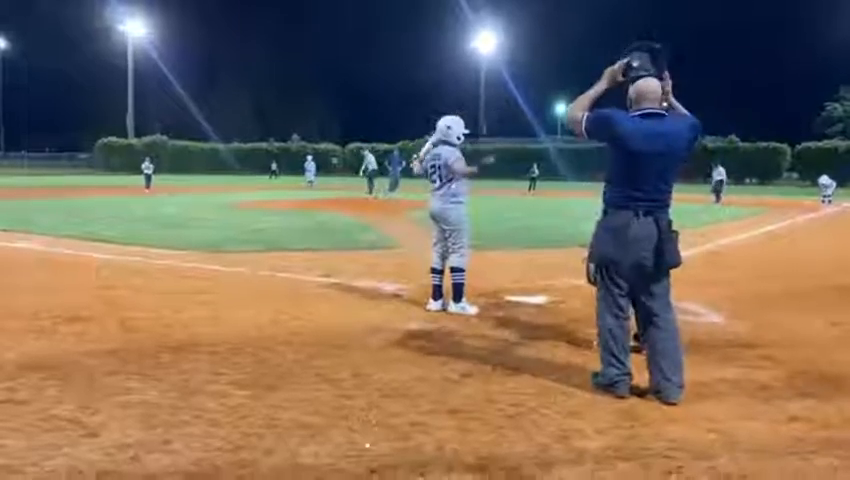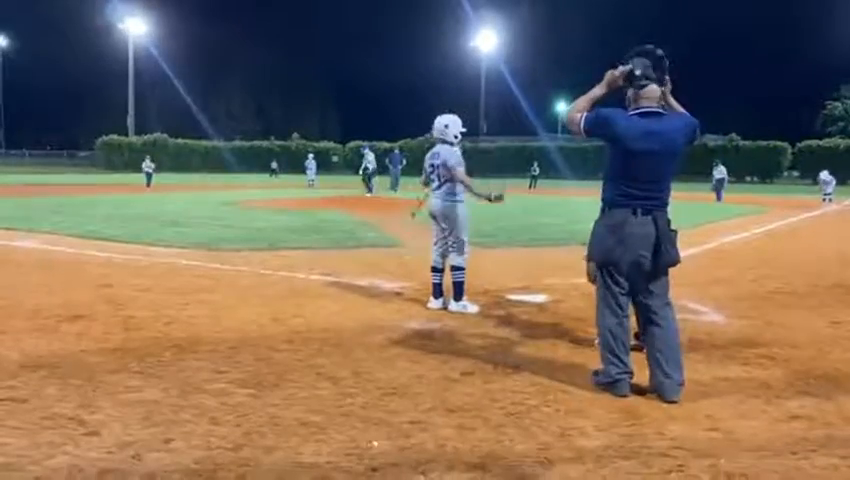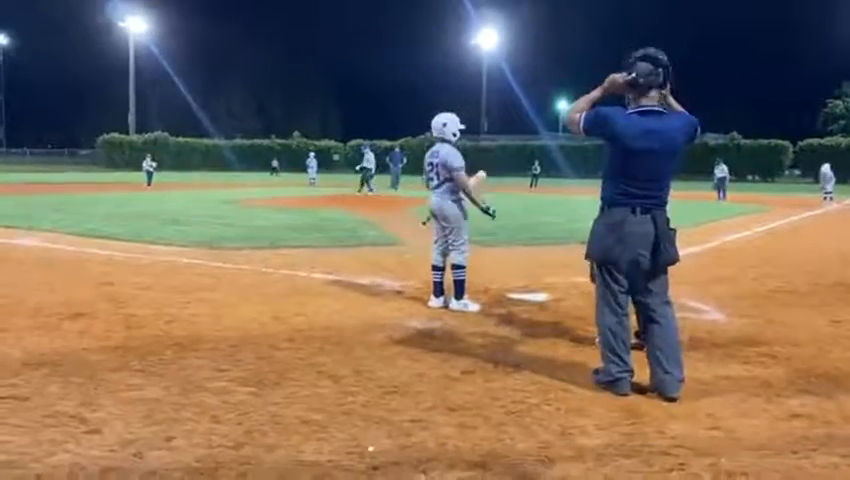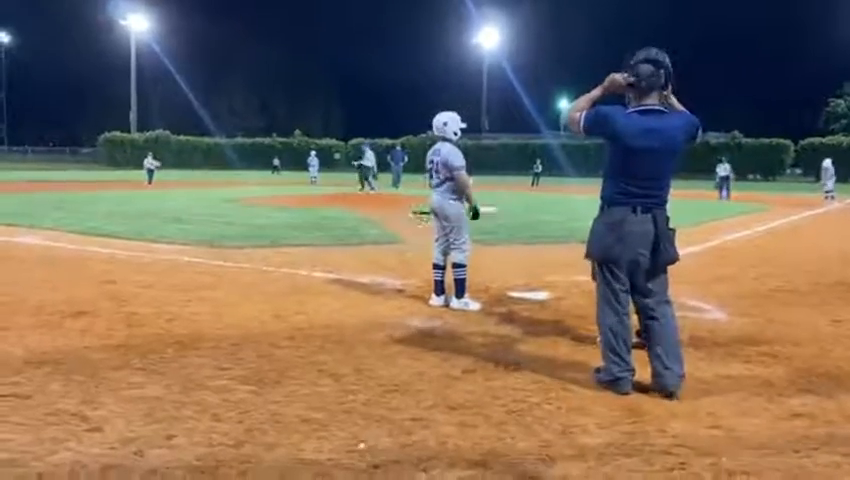
dt=0.2s
person 1, frame 1
left shoulder: (617, 123)
right shoulder: (681, 130)
left elbow: (573, 116)
left wrist: (604, 82)
right wrist: (670, 97)
left hip: (619, 226)
right hip: (657, 228)
left knee: (613, 305)
right knee: (659, 307)
left ankle: (616, 378)
right ankle: (669, 384)
person 1, frame 2
left shoulder: (615, 122)
right shoulder: (679, 128)
left elbow: (572, 117)
left wrist: (603, 86)
right wrist: (668, 98)
left hip: (617, 225)
right hip: (656, 227)
left knee: (614, 303)
right knee: (658, 305)
left ankle: (617, 377)
right ankle: (669, 382)
person 1, frame 3
left shoulder: (614, 120)
right shoulder: (679, 126)
left elbow: (571, 117)
left wrist: (603, 90)
right wrist: (667, 98)
left hip: (616, 224)
right hip: (655, 226)
left knee: (613, 302)
right knee: (657, 303)
left ankle: (617, 375)
right ankle: (669, 380)
person 1, frame 4
left shoulder: (614, 118)
right shoulder: (680, 125)
left elbow: (571, 117)
left wrist: (603, 89)
right wrist: (669, 98)
left hip: (616, 223)
right hip: (655, 225)
left knee: (614, 301)
right knee: (657, 303)
left ankle: (619, 374)
right ankle: (669, 377)
person 2, frame 1
left shoulder: (432, 153)
right shoulder: (452, 153)
left elbow: (418, 171)
right elbow: (460, 171)
left wrist: (417, 161)
right wrist: (478, 168)
left hip: (436, 205)
right hip: (452, 207)
left knee: (439, 251)
right knee: (458, 252)
left ankle: (436, 299)
right ankle: (457, 302)
person 2, frame 2
left shoulder: (430, 154)
right shoulder: (452, 153)
left elbow: (425, 182)
right elbow: (462, 179)
right wrist: (485, 196)
left hip: (435, 203)
right hip: (451, 205)
left knee: (439, 249)
right knee: (458, 250)
left ankle: (436, 297)
right ankle: (458, 301)
person 2, frame 3
left shoulder: (430, 153)
right shoulder: (451, 152)
right elbow: (462, 183)
right wrist: (481, 205)
left hip: (435, 202)
right hip: (451, 204)
left knee: (439, 248)
right knee: (459, 249)
left ankle: (437, 296)
right ankle: (459, 299)
person 2, frame 4
left shoulder: (432, 152)
right shoulder: (452, 151)
right elbow: (462, 182)
right wrist: (473, 204)
left hip: (436, 201)
right hip: (452, 202)
left knee: (440, 246)
right knee: (460, 248)
left ankle: (438, 295)
right ankle: (459, 298)
